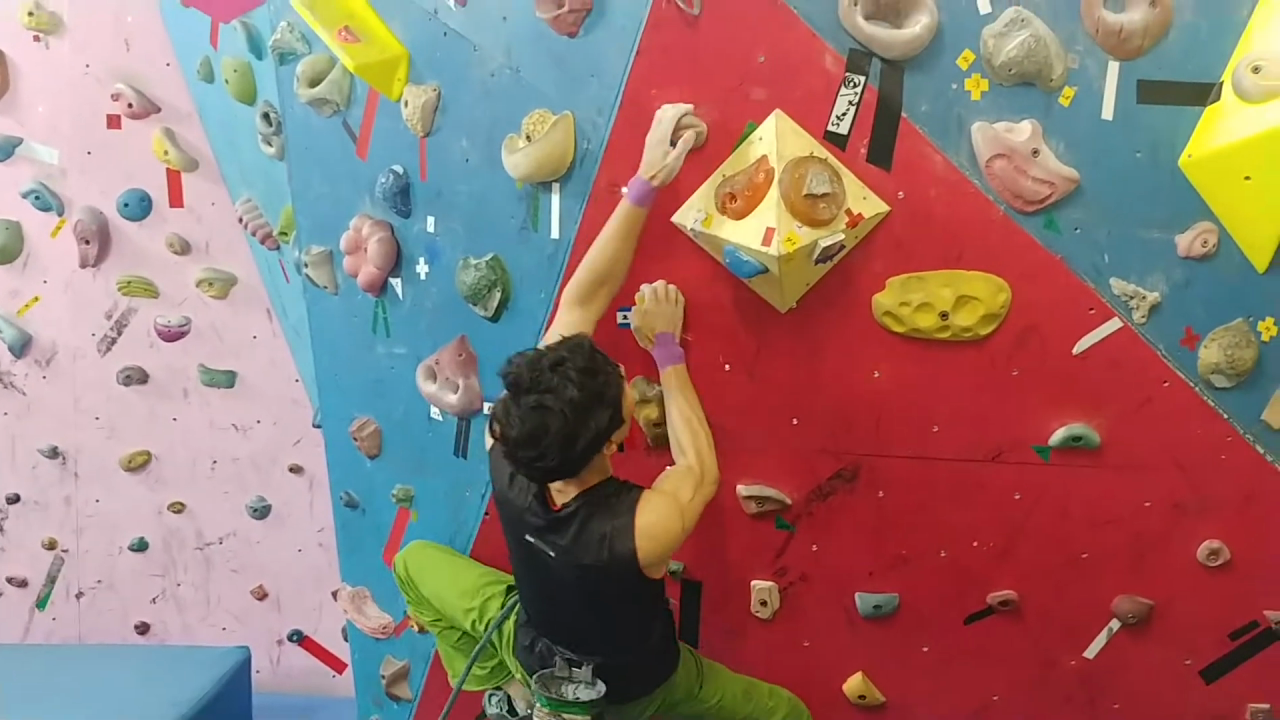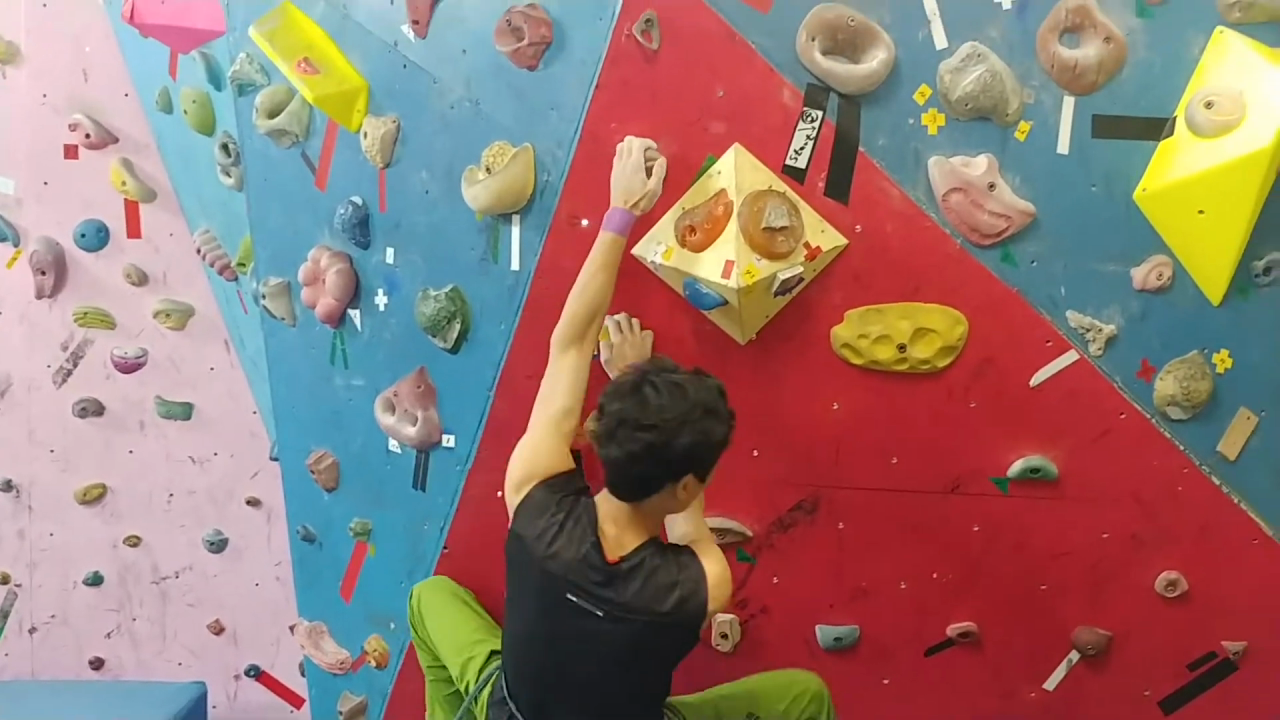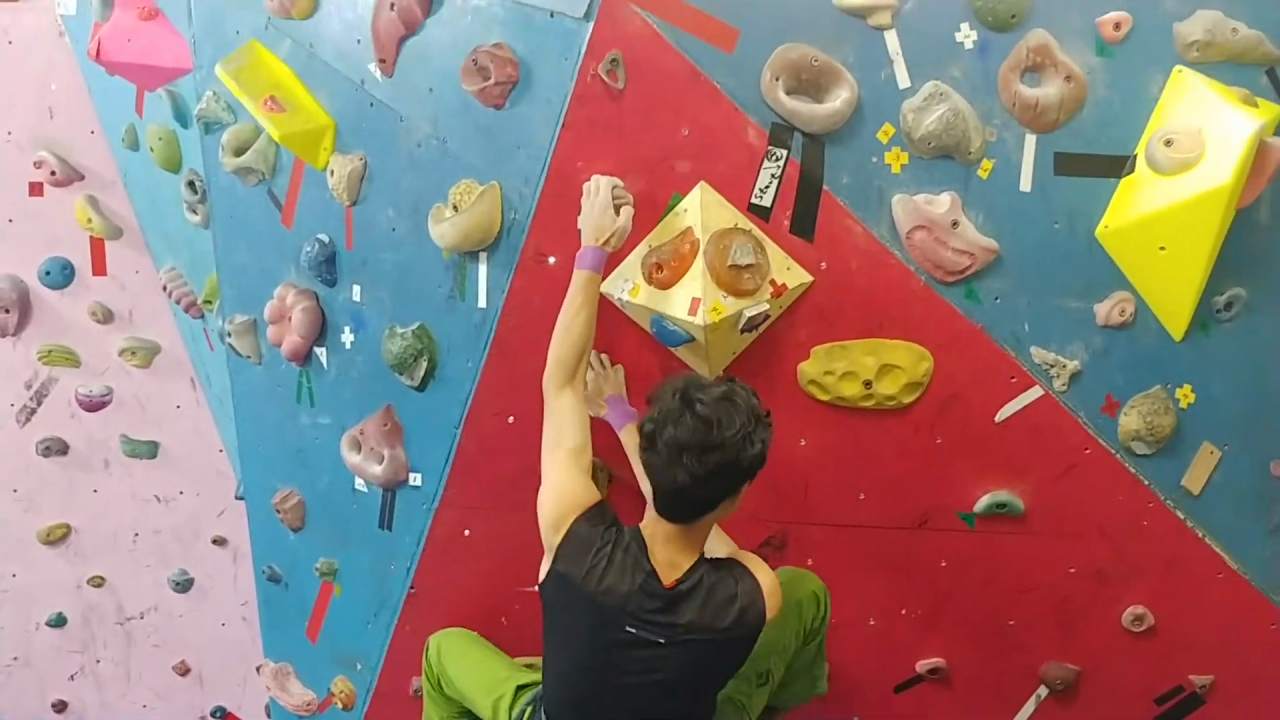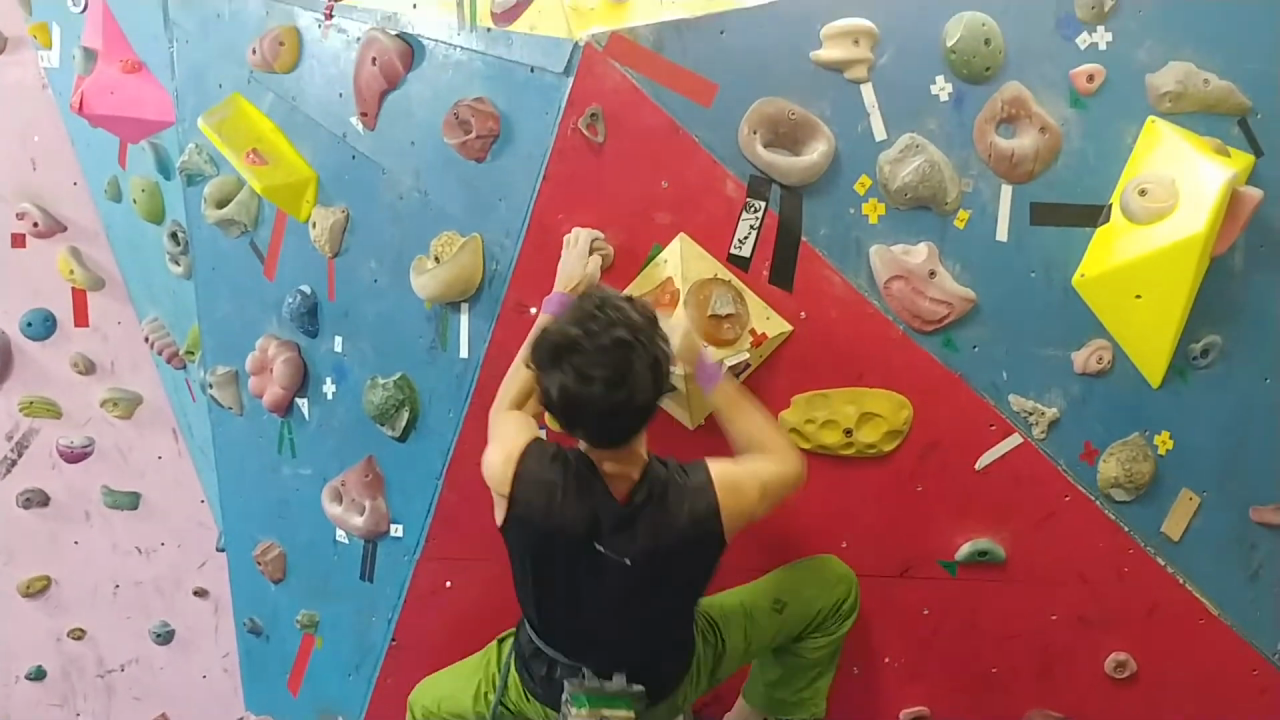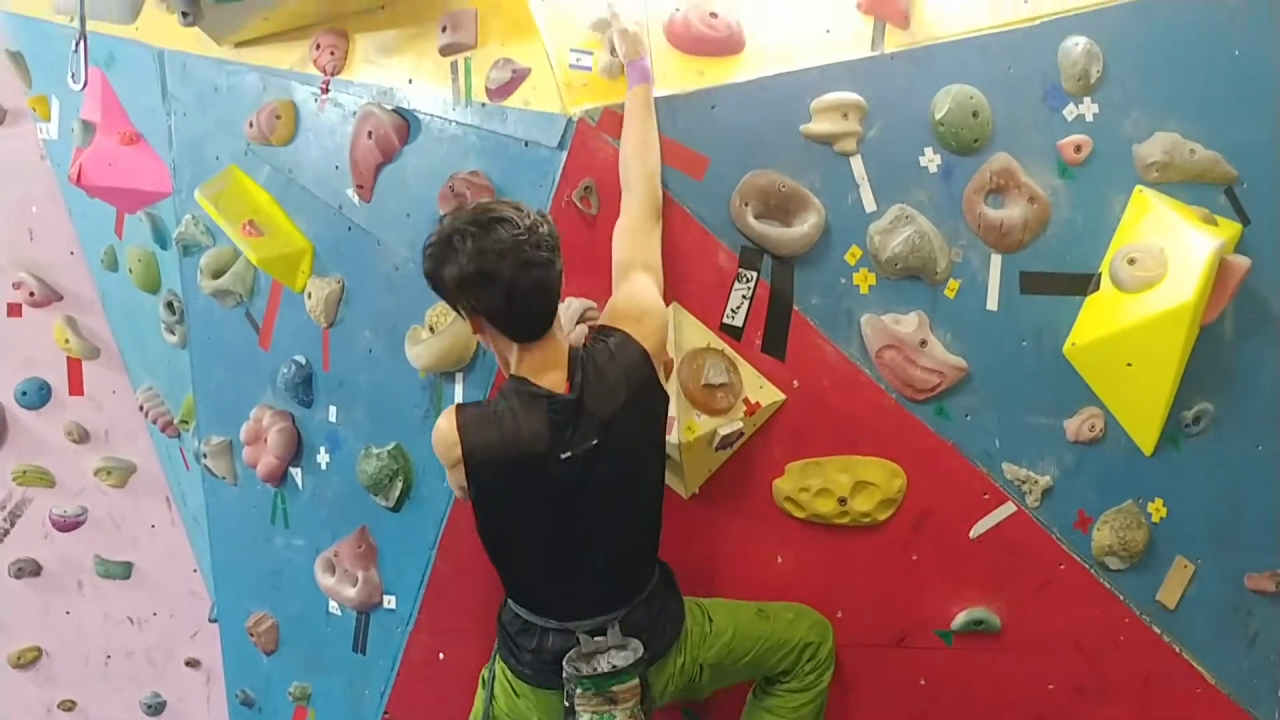
dt=0.5s
person 1, frame 1
left shoulder: (508, 449)
right shoulder: (645, 526)
left elbow: (579, 302)
right elbow: (701, 473)
left wrist: (645, 183)
right wrist: (665, 348)
left hip: (536, 659)
left knee: (416, 564)
person 1, frame 2
left shoulder: (535, 496)
right shoulder: (703, 583)
left elbow: (568, 345)
right elbow: (684, 515)
left wrist: (621, 212)
right wrist: (635, 372)
left knee: (432, 599)
person 1, frame 3
left shoulder: (573, 538)
right shoulder: (756, 595)
left elbow: (560, 383)
right elbow: (695, 513)
left wrist: (593, 249)
right wrist: (619, 412)
left knee: (445, 652)
right knee: (806, 593)
person 1, frame 4
left shoulder: (516, 473)
right shoulder: (707, 497)
left elbow: (505, 407)
right elbow: (788, 461)
left wrist: (562, 290)
right wrist: (705, 370)
right knee: (830, 584)
person 1, frame 5
left shoulder: (457, 436)
right shoulder: (632, 355)
right elbow: (644, 203)
left wrist: (517, 363)
right wrist: (637, 67)
right hip: (653, 651)
right knee: (809, 641)
